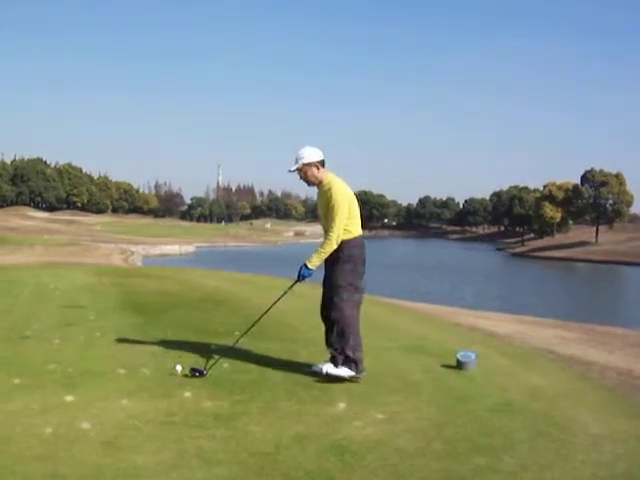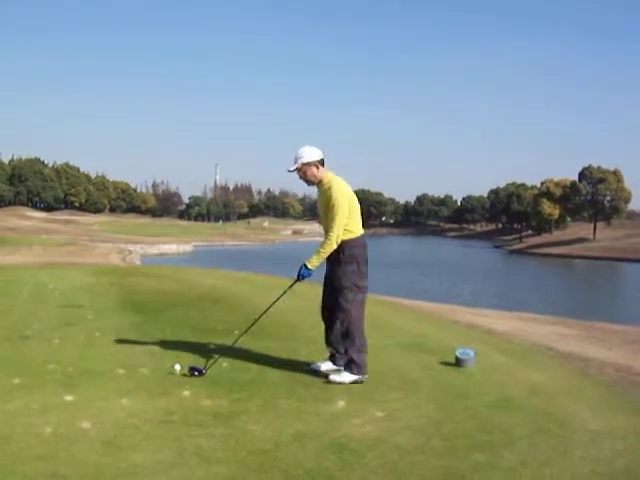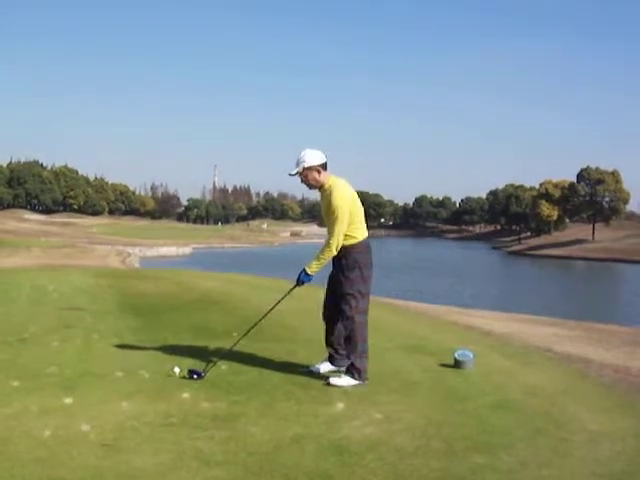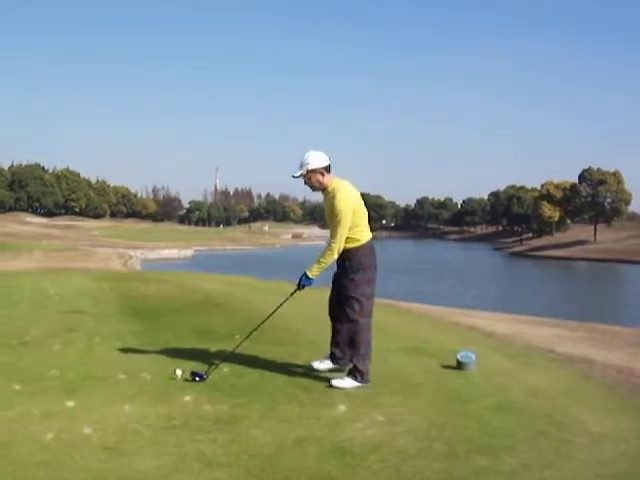
dt=0.2s
person 1, frame 1
left shoulder: (337, 190)
right shoulder: (323, 189)
left elbow: (334, 236)
left wrist: (311, 263)
right wrist: (316, 261)
left hip: (349, 251)
right hip: (337, 251)
left knee: (343, 307)
right knee: (329, 309)
left ankle: (353, 363)
right ankle: (338, 359)
person 1, frame 2
left shoulder: (336, 189)
right shoulder: (323, 187)
left elbow: (334, 236)
left wrist: (311, 263)
right wrist: (316, 261)
left hip: (351, 252)
right hip: (338, 252)
left knee: (348, 309)
right knee: (330, 309)
left ankle: (356, 367)
right ankle: (338, 358)
person 1, frame 3
left shoulder: (338, 195)
right shoulder: (328, 189)
left elbow: (334, 243)
left wrist: (310, 269)
left hip: (355, 256)
right hip: (343, 254)
left knee: (352, 313)
right knee: (332, 311)
left ankle: (357, 372)
right ankle: (338, 359)
person 1, frame 4
left shoulder: (341, 198)
right shoulder: (335, 188)
left elbow: (334, 246)
left wrist: (311, 273)
left hip: (359, 257)
right hip: (348, 256)
left knee: (356, 316)
right knee: (338, 310)
left ankle: (359, 374)
right ankle: (339, 357)
